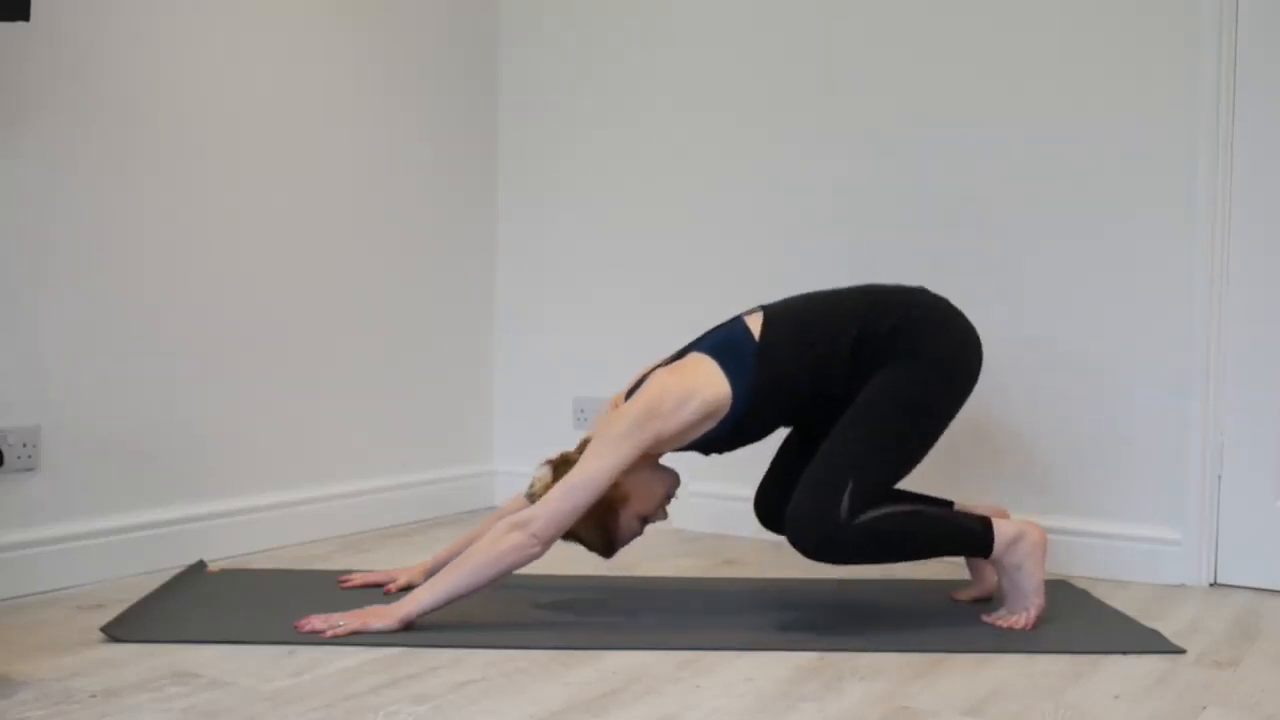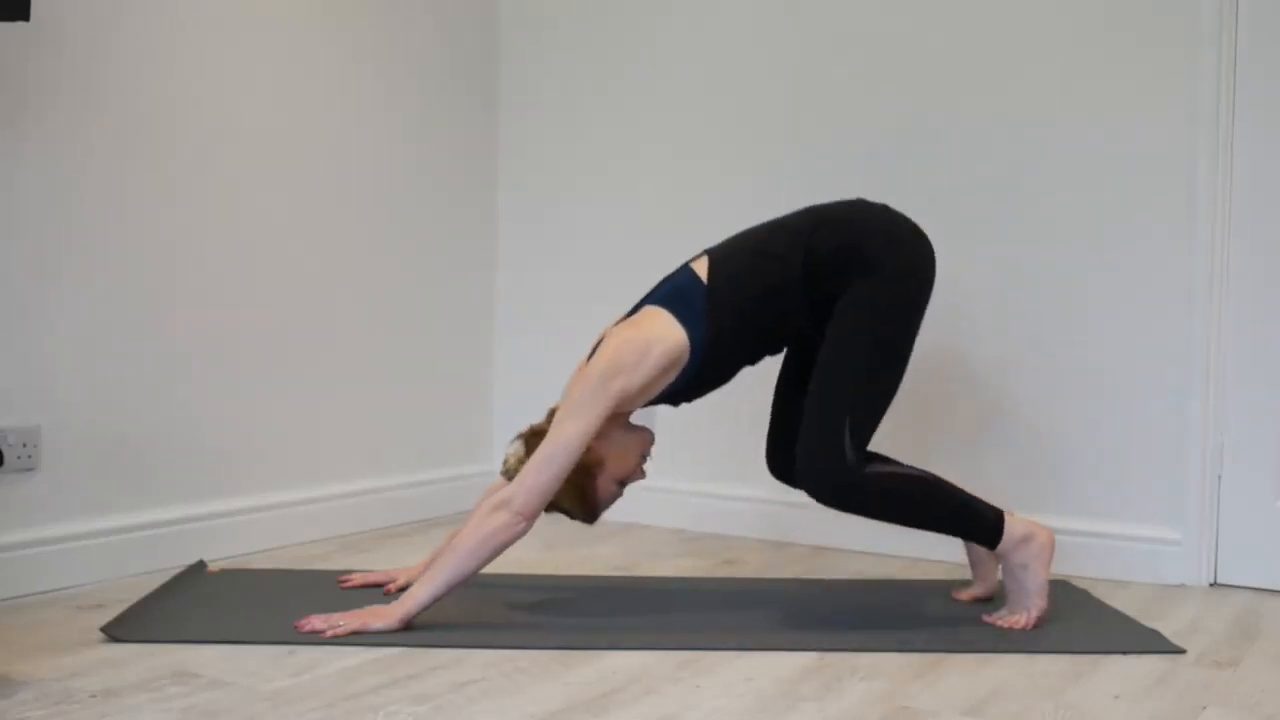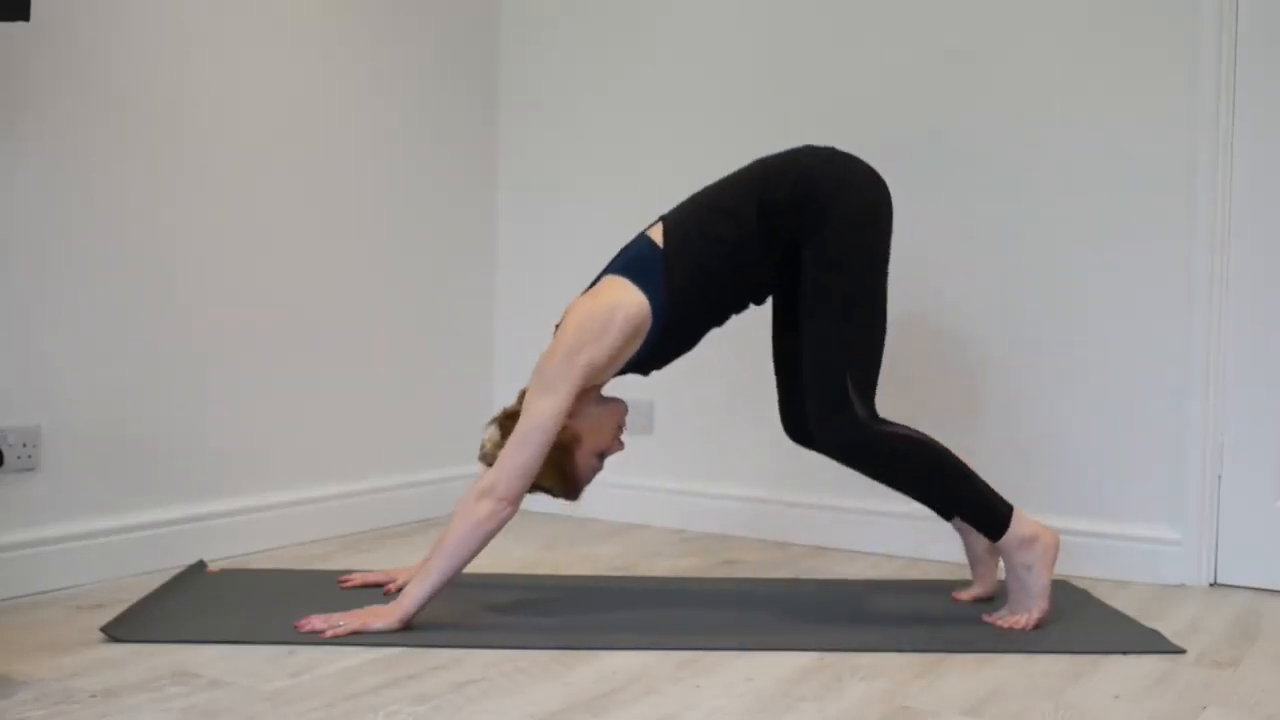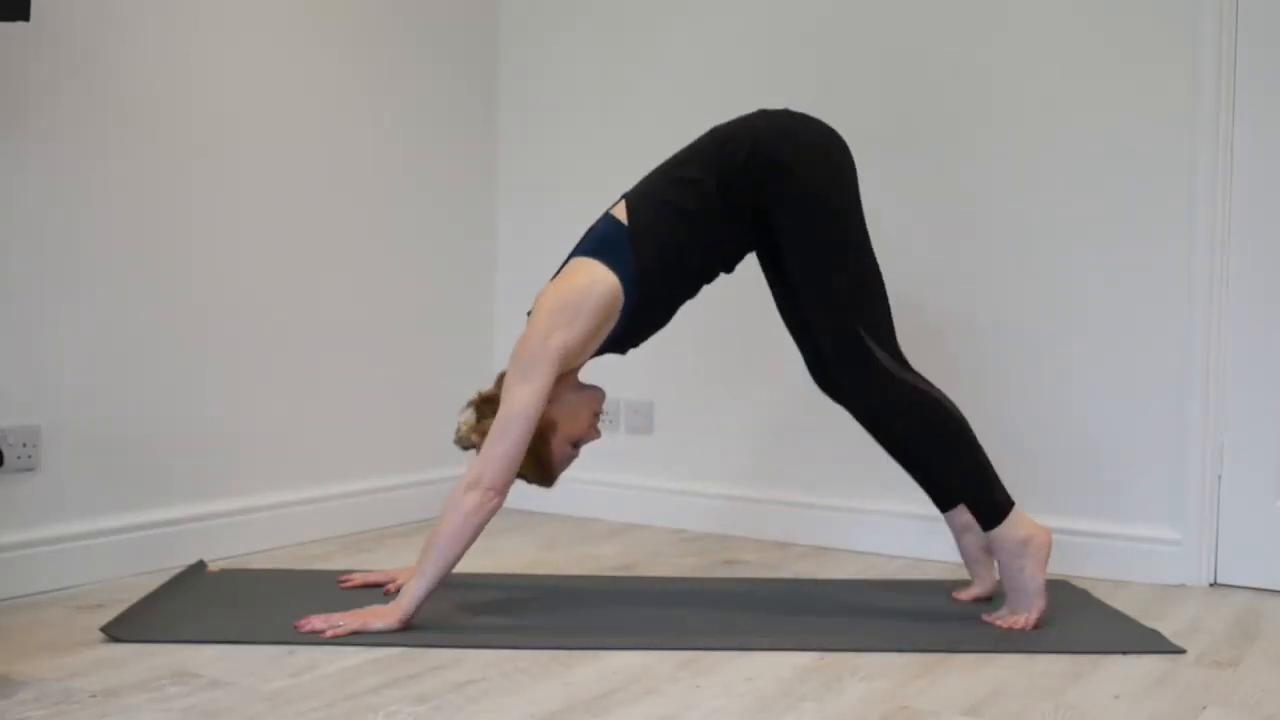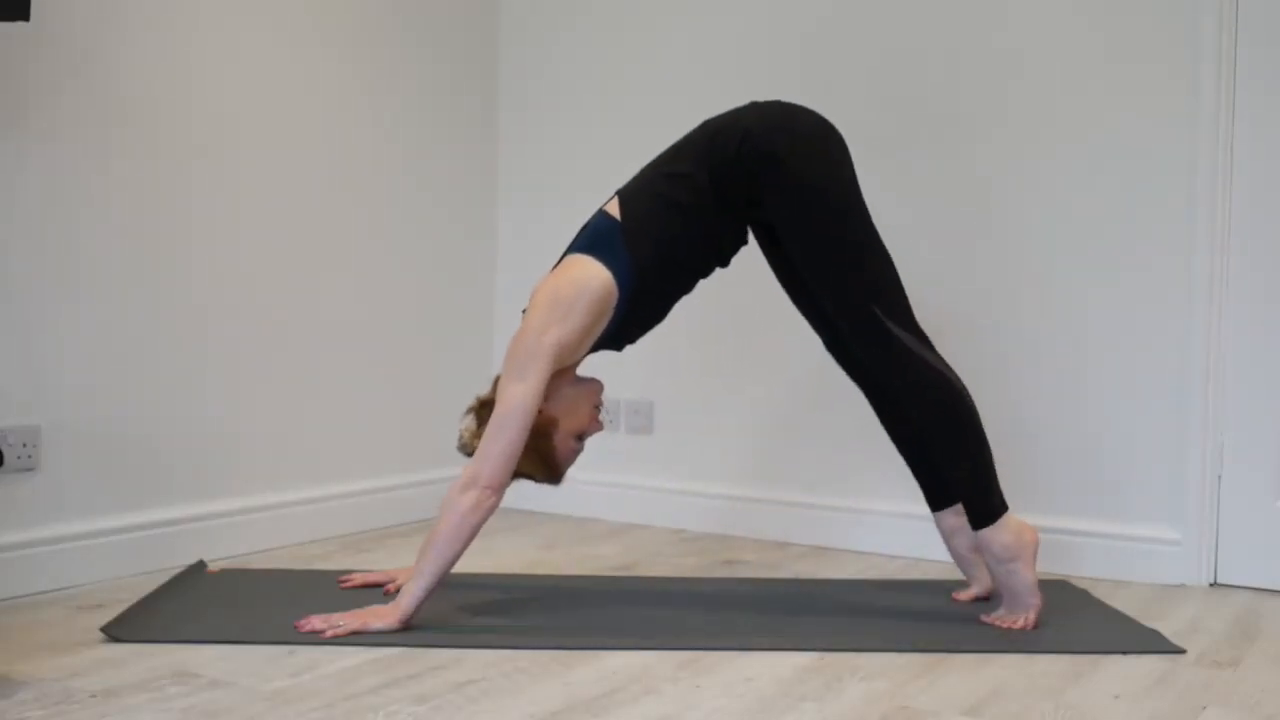
dt=0.5s
person 1, frame 1
left shoulder: (650, 418)
right shoulder: (639, 413)
left elbow: (529, 533)
right elbow: (531, 504)
left wrist: (402, 611)
right wrist: (422, 569)
left hip: (921, 343)
right hip: (878, 351)
left knee: (819, 527)
right knee: (779, 509)
left ankle: (1003, 538)
right ankle: (973, 520)
person 1, frame 2
left shoulder: (612, 379)
right shoulder: (606, 378)
left elbow: (514, 508)
right elbow: (514, 489)
left wrist: (403, 608)
right wrist: (423, 570)
left hip: (872, 256)
right hip: (833, 272)
left knee: (829, 470)
right knee: (792, 461)
left ankle: (1015, 538)
right ankle: (982, 529)
person 1, frame 3
left shoulder: (576, 356)
right shoulder: (577, 356)
left elbow: (497, 494)
right elbow: (497, 485)
left wrist: (401, 610)
right wrist: (421, 571)
left hip: (826, 201)
right hip: (798, 220)
left knee: (839, 422)
right knee: (807, 422)
left ankle: (1018, 536)
right ankle: (977, 526)
person 1, frame 4
left shoulder: (552, 341)
right shoulder: (553, 342)
left elbow: (484, 485)
right elbow: (486, 479)
left wrist: (401, 606)
right wrist: (421, 569)
left hip: (783, 163)
right hip: (761, 184)
left knee: (861, 365)
right knee: (839, 371)
left ankle: (1010, 531)
right ankle: (973, 525)
person 1, frame 5
left shoulder: (547, 340)
right shoulder: (551, 341)
left elbow: (482, 482)
right elbow: (485, 479)
left wrist: (401, 608)
right wrist: (419, 570)
left hip: (774, 154)
right hip: (756, 170)
left knee: (881, 343)
right knee: (865, 352)
left ankle: (998, 533)
right ankle: (969, 533)
